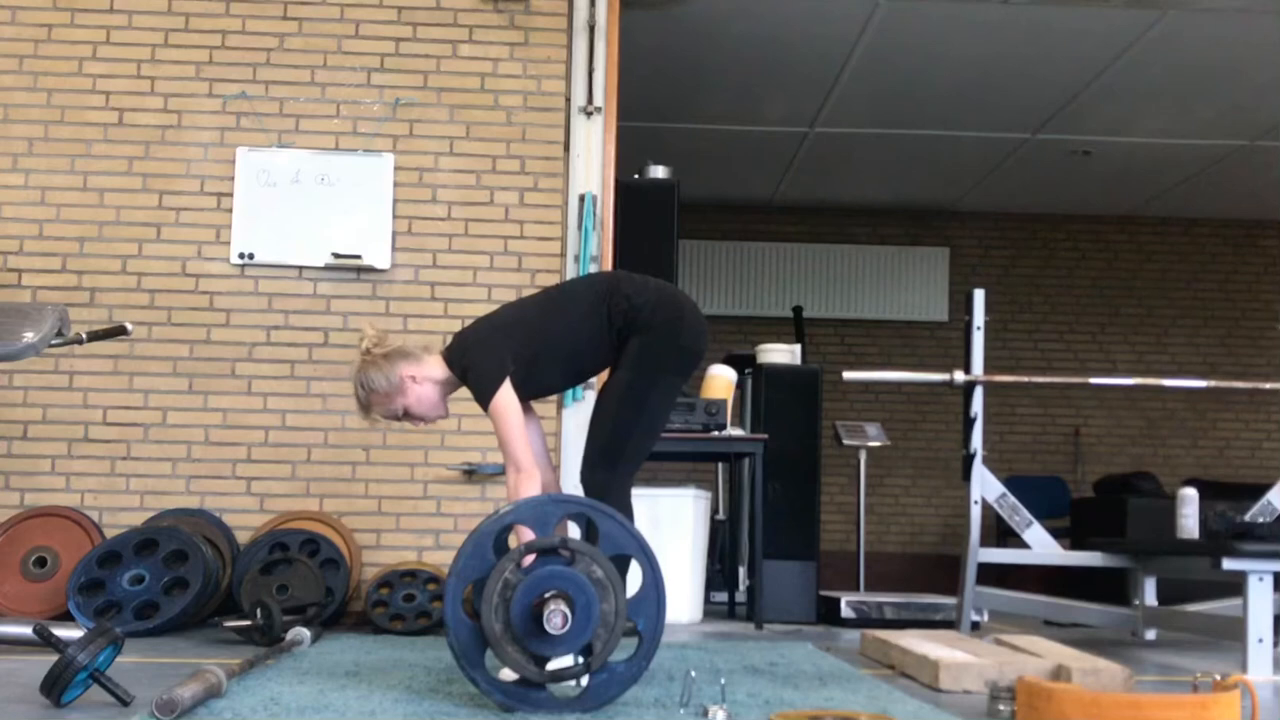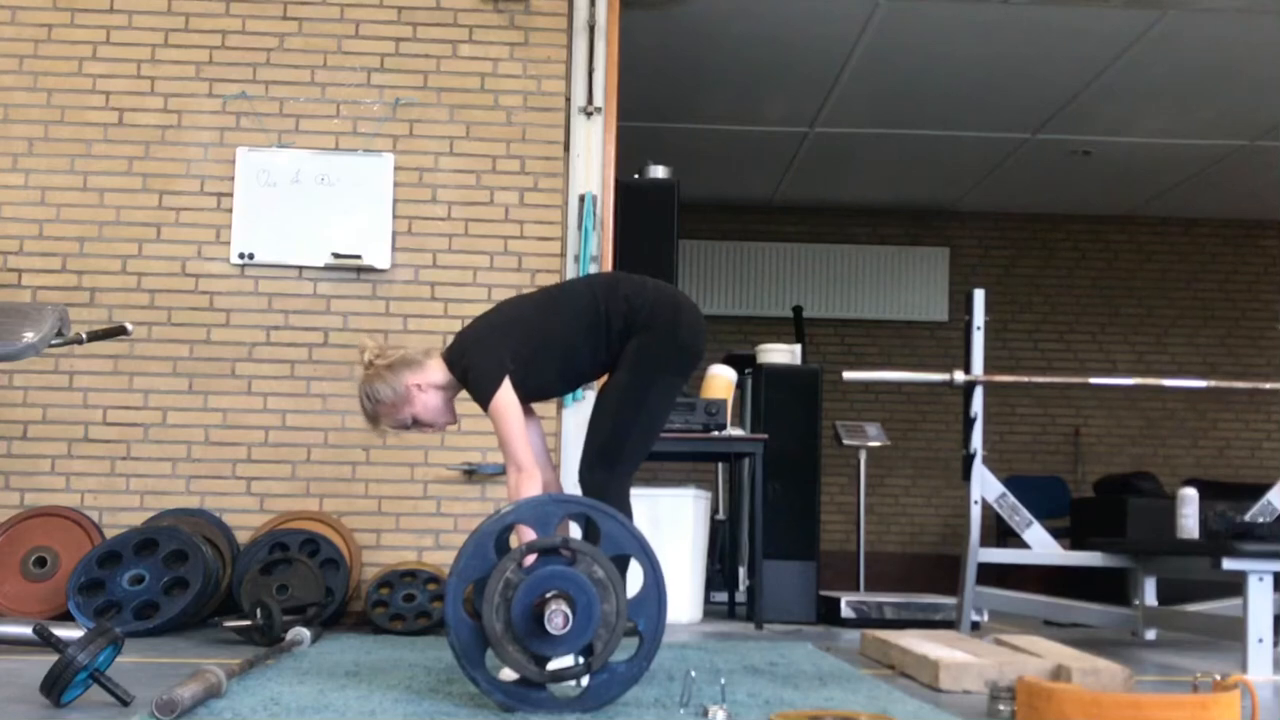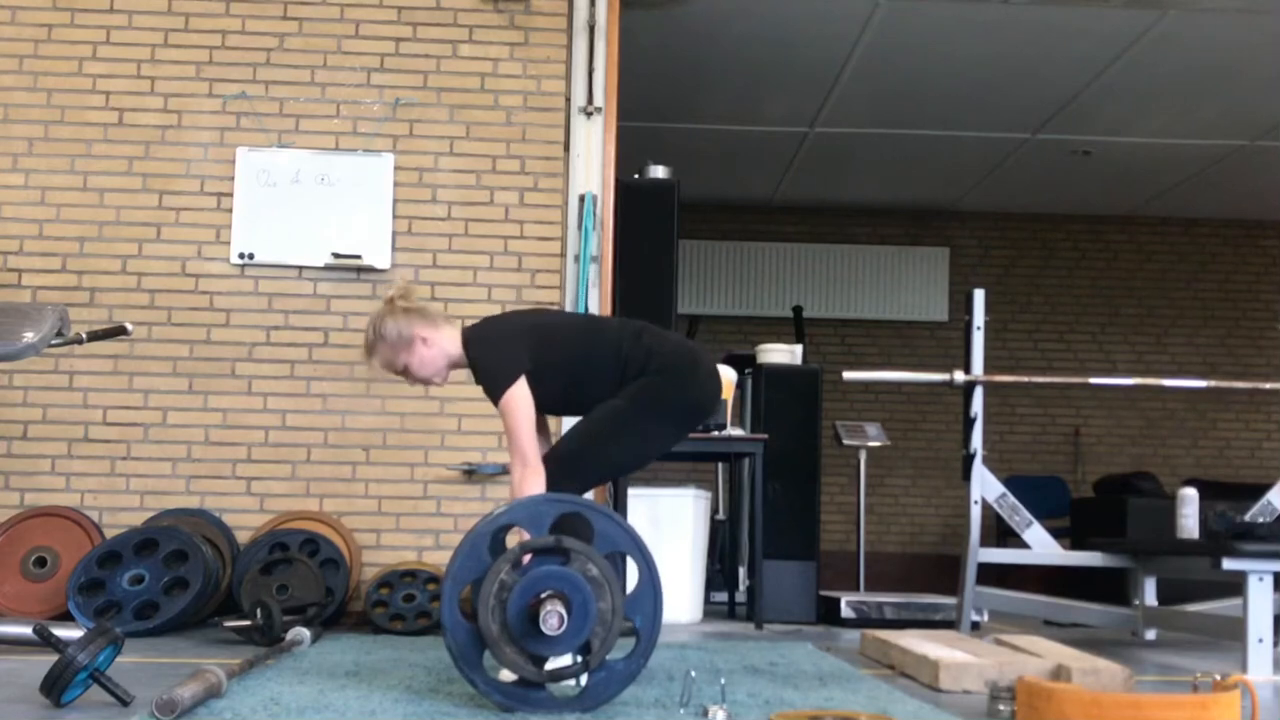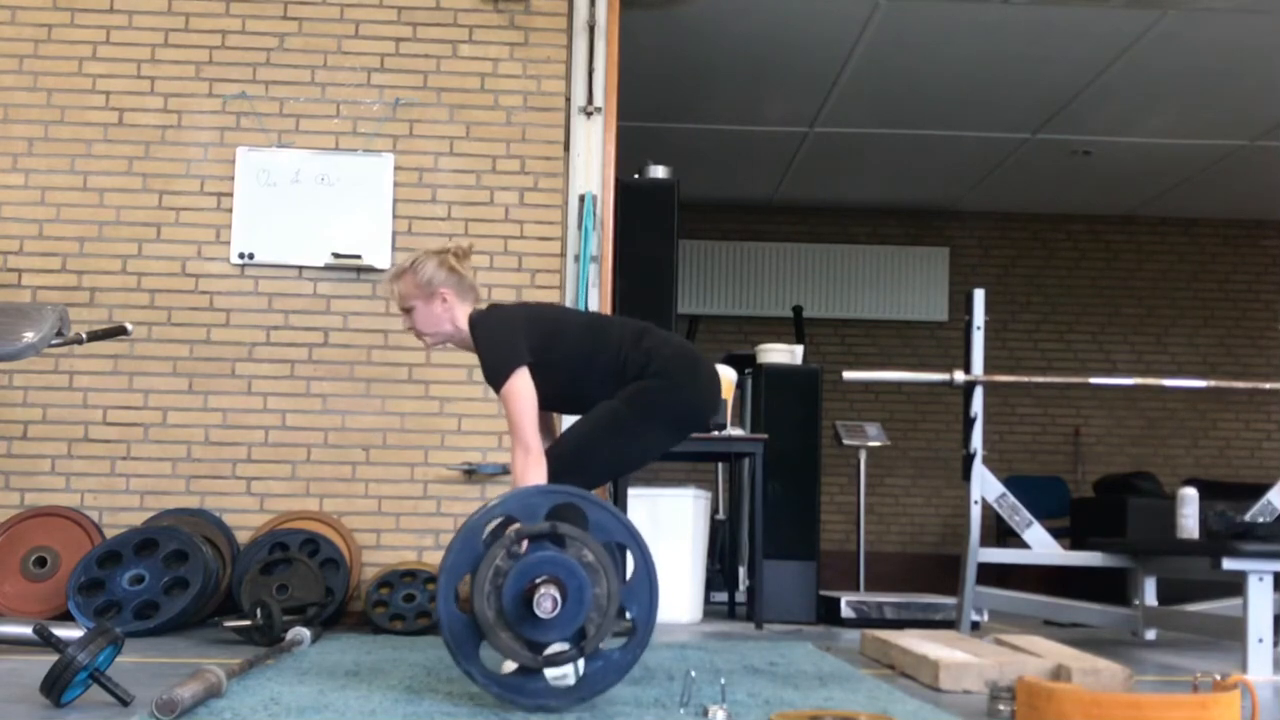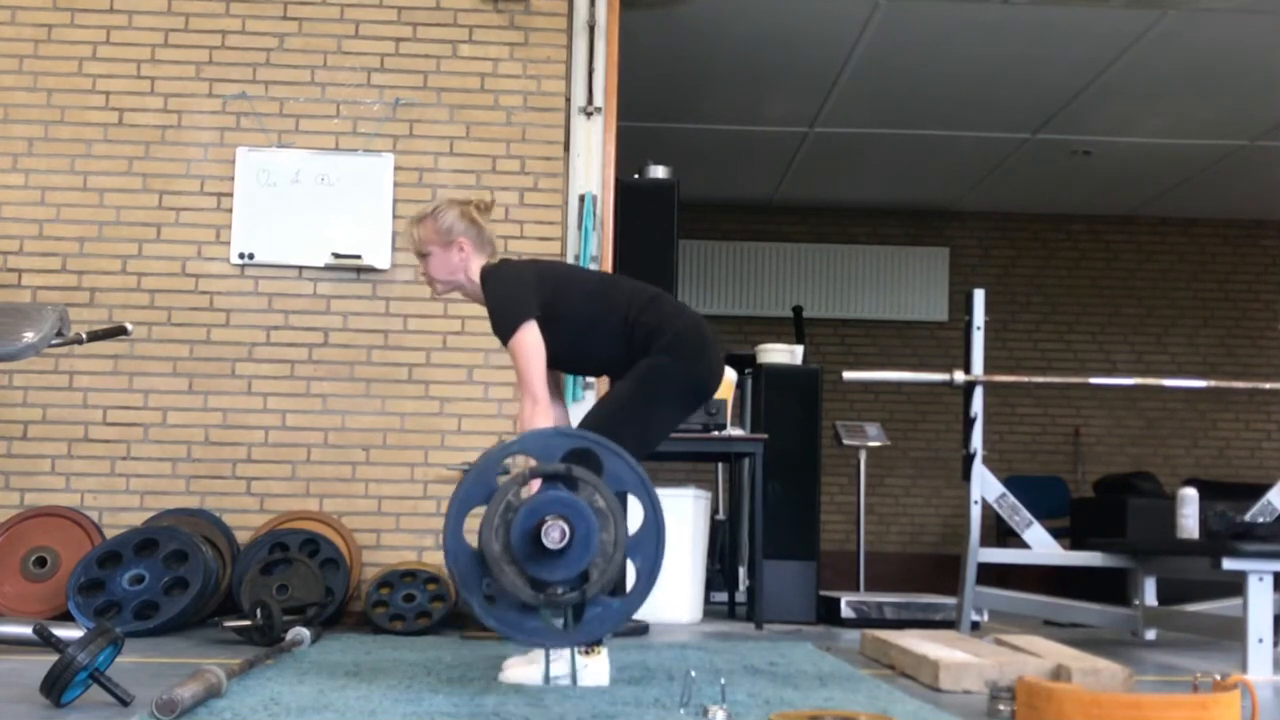
dt=0.5s
person 1, frame 1
left shoulder: (479, 360)
right shoulder: (480, 358)
left elbow: (523, 473)
right elbow: (540, 471)
left hip: (663, 328)
right hip: (654, 328)
left knee: (604, 477)
right knee: (602, 477)
person 1, frame 2
left shoulder: (477, 361)
right shoulder: (484, 360)
left elbow: (523, 472)
right elbow: (540, 470)
left hip: (662, 329)
right hip: (659, 328)
left knee: (602, 478)
right knee: (600, 477)
person 1, frame 3
left shoulder: (491, 350)
right shoulder: (496, 344)
left elbow: (527, 466)
right elbow: (538, 464)
left hip: (678, 381)
right hip: (675, 380)
left knee: (556, 482)
right knee: (558, 482)
person 1, frame 4
left shoulder: (495, 335)
right shoulder: (504, 330)
left elbow: (528, 451)
right elbow: (541, 446)
left hip: (673, 384)
right hip: (678, 382)
left knee: (558, 482)
right knee: (558, 482)
person 1, frame 5
left shoulder: (505, 287)
right shoulder: (516, 284)
left elbow: (536, 403)
right elbow: (550, 400)
left wrist: (536, 485)
left hip: (678, 356)
right hip: (681, 355)
left ankle: (584, 650)
right ankle: (579, 637)
